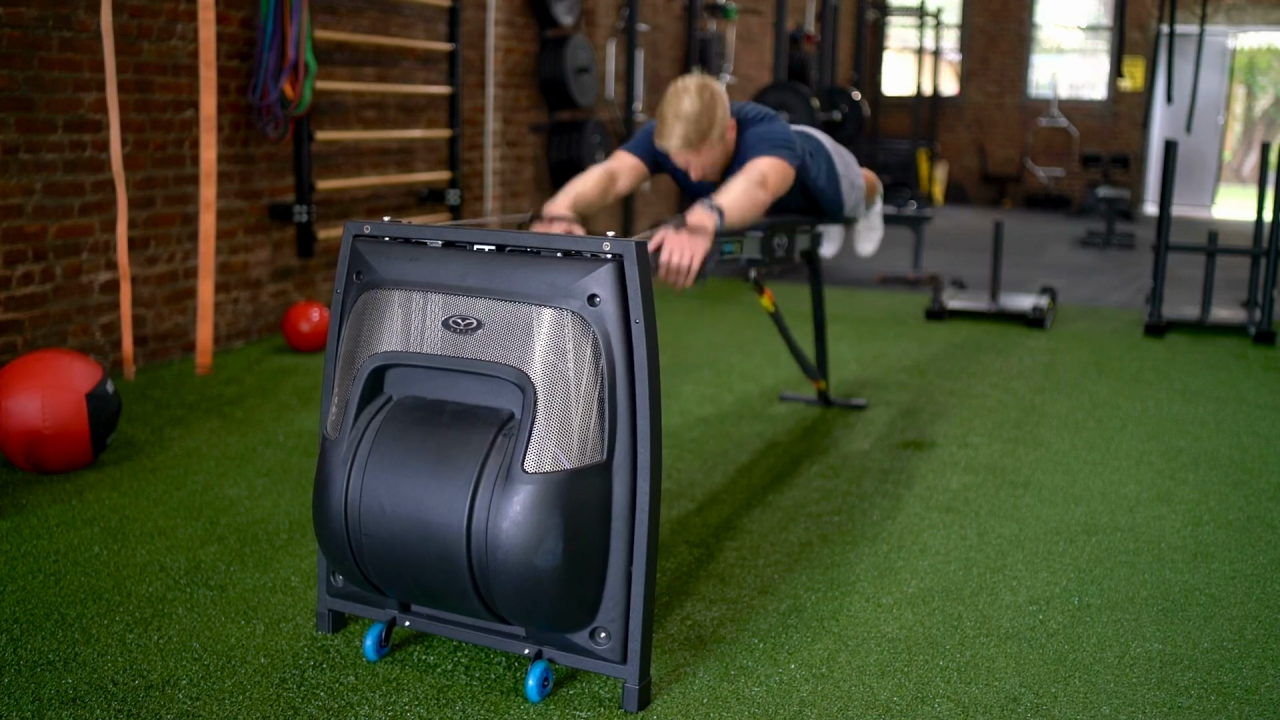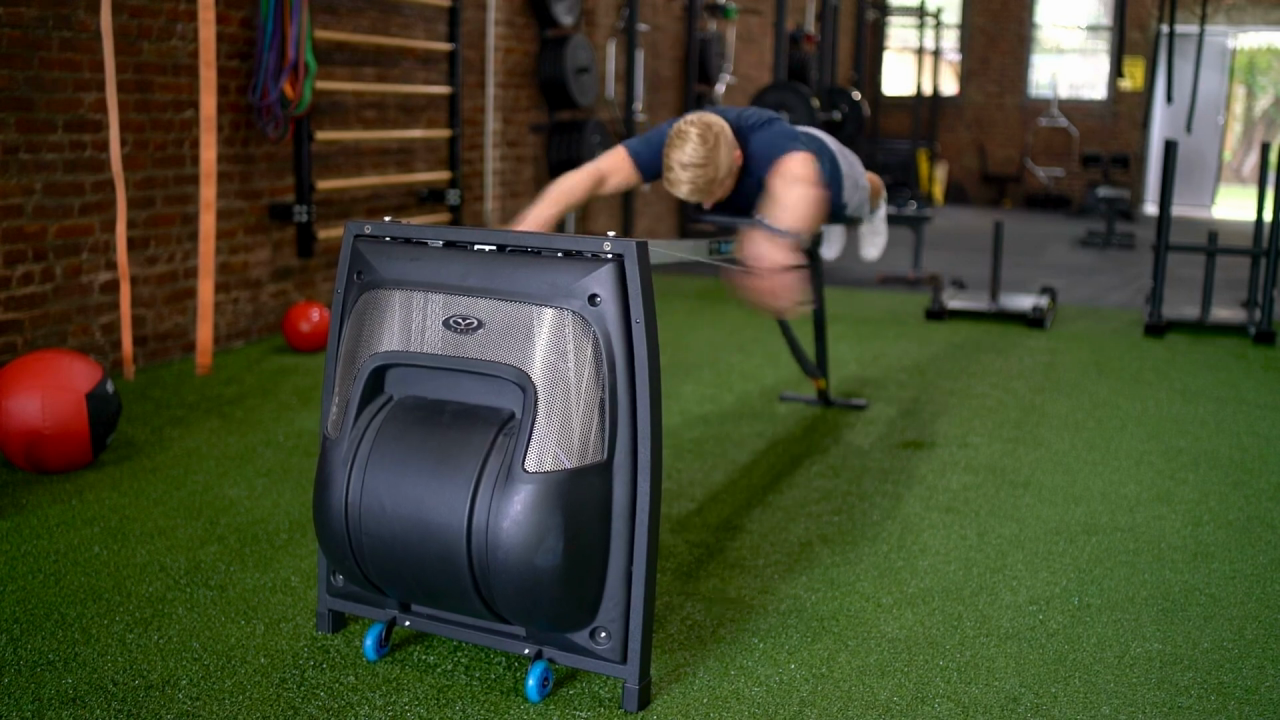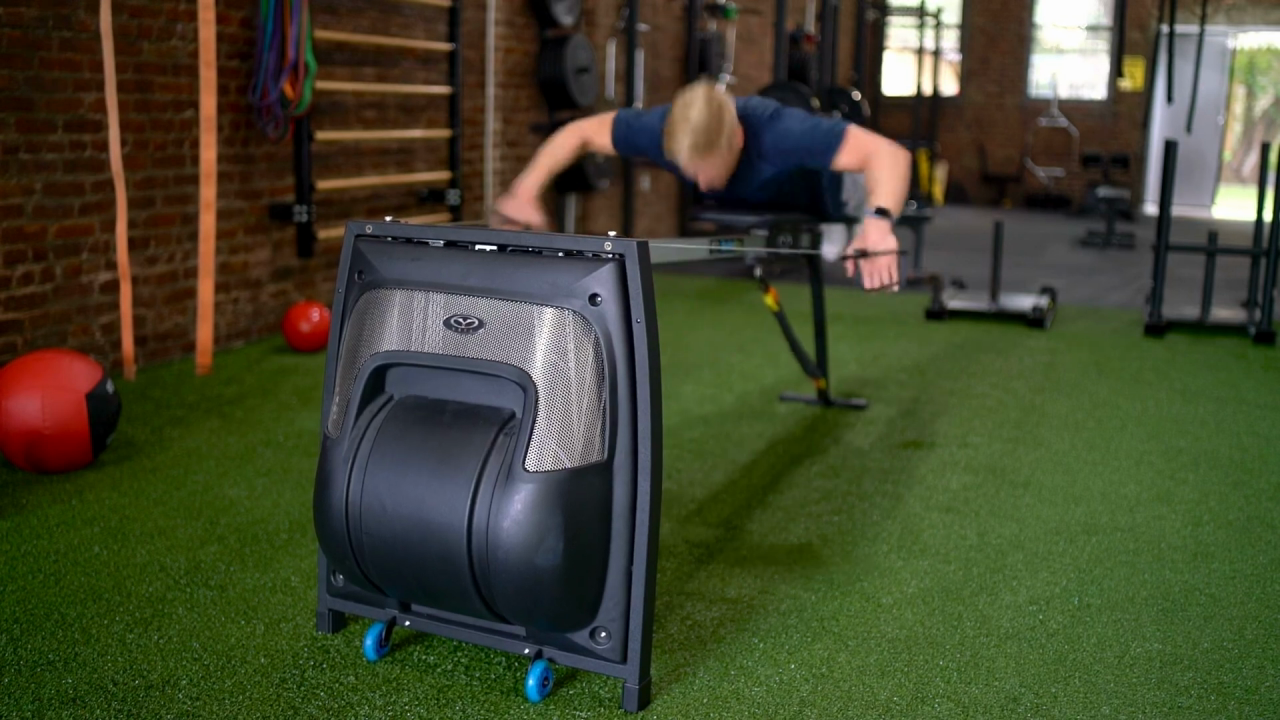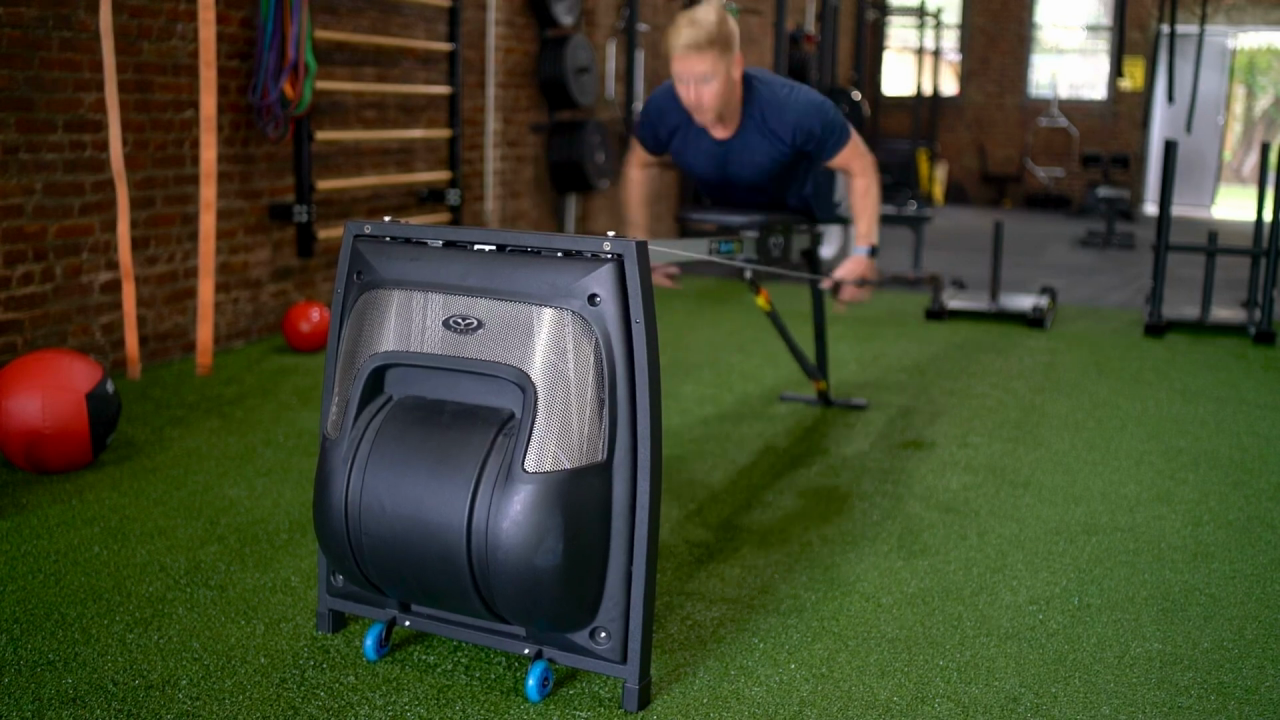
dt=0.2s
person 1, frame 1
left shoulder: (769, 136)
right shoulder: (664, 137)
left elbow: (757, 185)
right elbow: (610, 175)
left wrist: (700, 222)
right wrist: (557, 212)
left hip: (813, 170)
left ankle: (868, 192)
person 1, frame 2
left shoulder: (770, 140)
right shoulder: (673, 143)
left elbow: (800, 183)
right elbow: (597, 173)
left wrist: (778, 239)
right wrist: (533, 222)
left hip: (806, 169)
left ankle: (872, 196)
person 1, frame 3
left shoulder: (783, 133)
right shoulder: (664, 128)
left elbow: (890, 154)
right elbow: (580, 133)
left wrist: (879, 222)
right wrist: (526, 191)
left hip: (813, 186)
person 1, frame 4
left shoulder: (796, 107)
right shoulder: (663, 109)
left elbow: (859, 166)
right elbow: (641, 164)
left wrist: (862, 252)
right wrist: (641, 244)
left hip: (805, 196)
